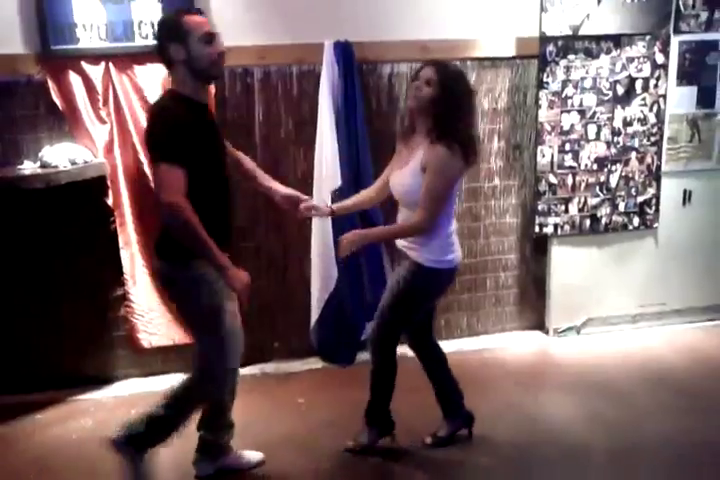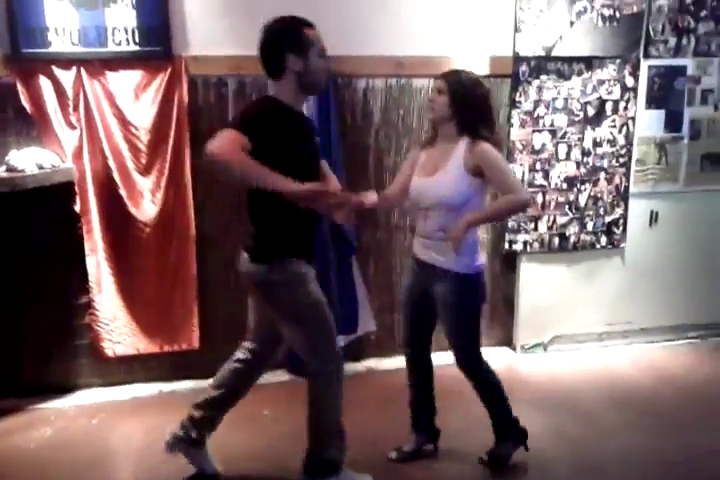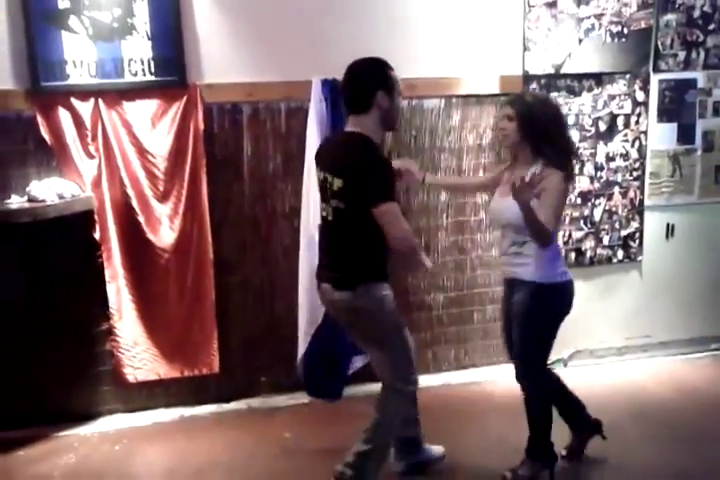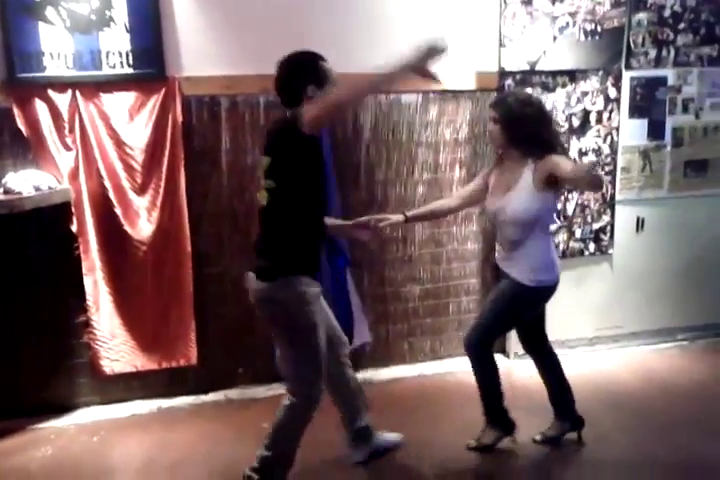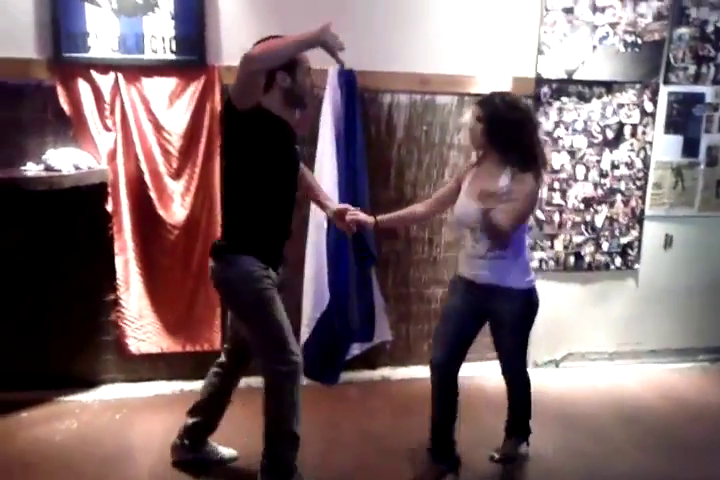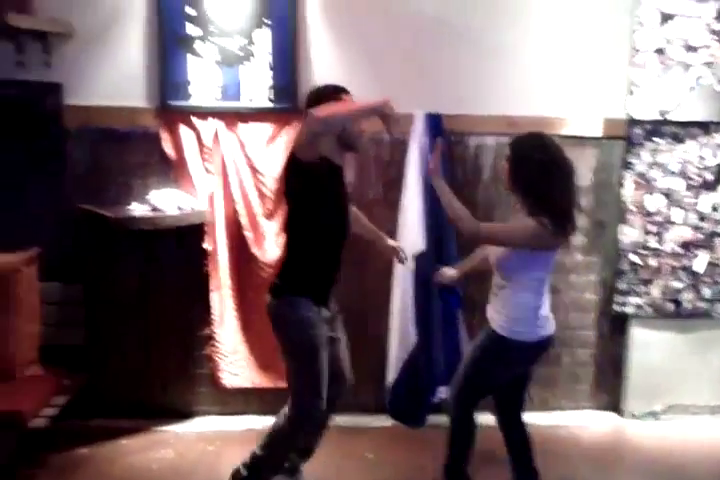
dt=0.5s
person 1, frame 1
left shoulder: (199, 111)
right shoulder: (171, 117)
left elbow: (225, 154)
right elbow: (172, 203)
left wrist: (272, 187)
right wrist: (224, 266)
left hip: (207, 260)
right hip: (187, 264)
left knee: (225, 356)
right knee: (218, 364)
right ankle: (138, 440)
person 1, frame 2
left shoulder: (298, 120)
right shoulder: (262, 117)
left elbow: (318, 173)
right elbow: (218, 151)
left wrist: (338, 196)
right wrist: (291, 188)
left hip: (278, 261)
right hip: (281, 265)
left knee: (257, 353)
right knee: (327, 366)
left ankle: (190, 434)
person 1, frame 3
left shoulder: (333, 147)
right shoulder: (368, 158)
right elbow: (399, 240)
left wrist: (392, 181)
right wrist: (420, 260)
left hip: (338, 281)
right hip: (360, 290)
left knee: (400, 369)
right knee: (400, 383)
person 1, frame 4
left shoulder: (290, 144)
right shoulder: (290, 134)
right elbow: (338, 98)
left wrist: (338, 226)
right wrist: (408, 67)
left hip: (293, 278)
right hip: (284, 283)
left knee: (335, 355)
right knee: (307, 385)
left ankle: (363, 439)
person 1, frame 5
left shoulder: (283, 130)
right shoulder: (245, 119)
left elbow: (297, 171)
right elbow: (252, 61)
left wrist: (328, 205)
right wrist: (314, 37)
left hip: (258, 263)
right hip: (241, 263)
left knee: (236, 356)
right knee: (285, 364)
left ankle: (191, 440)
person 1, frame 6
left shoulder: (332, 171)
right shoulder: (305, 165)
left elbow: (349, 213)
right elbow: (318, 118)
left wrist: (385, 241)
right wrist: (376, 106)
left hip: (321, 301)
right hip: (297, 304)
left knee: (335, 383)
right knee: (309, 402)
person 2, frame 1
left shoulder: (443, 152)
right shoulder: (409, 143)
left elbow: (423, 222)
right elbow: (377, 192)
left wrist: (364, 236)
right wrist: (329, 209)
left hip: (430, 264)
right hip: (418, 260)
left knee: (381, 339)
right knee: (420, 339)
left ankle: (377, 423)
right ankle: (456, 415)
person 2, frame 2
left shoulder: (477, 151)
right shoulder: (421, 154)
left elbow: (521, 198)
right elbow: (392, 198)
left wrist: (470, 220)
right wrist: (372, 199)
left hip: (460, 274)
right hip: (422, 267)
left knee: (468, 359)
right knee: (415, 352)
left ankle: (510, 433)
right ankle: (423, 434)
person 2, frame 3
left shoulder: (551, 174)
right shoulder: (509, 172)
left elbow: (546, 237)
right elbow: (469, 183)
left wrist: (524, 202)
right wrist: (422, 176)
left hip: (544, 287)
right hip: (516, 284)
left knee: (529, 372)
right knee: (531, 370)
right ankle: (582, 423)
person 2, frame 4
left shoulder: (545, 167)
right shoulder: (492, 172)
left elbow: (590, 182)
right elbow: (452, 204)
left wrist: (587, 175)
right wrist: (402, 218)
left hip: (530, 280)
right hip: (511, 274)
left knee: (476, 343)
right knee: (536, 345)
left ankle: (498, 423)
right ankle: (567, 417)
person 2, frame 5
left shoulder: (524, 180)
right shoulder: (469, 173)
left elbow: (503, 236)
right elbow: (427, 208)
left wrist: (488, 213)
right wrist: (375, 221)
left hip: (512, 291)
right hip: (467, 284)
left knee: (513, 369)
right knee: (442, 365)
left ankle: (517, 432)
person 2, frame 6
left shoulder: (537, 228)
right shoulder: (536, 217)
left elbow: (472, 229)
right elbow: (491, 249)
left wrist: (437, 180)
right wrist: (457, 271)
left hip: (512, 337)
right hip: (533, 334)
left knee: (461, 404)
right knee: (508, 415)
